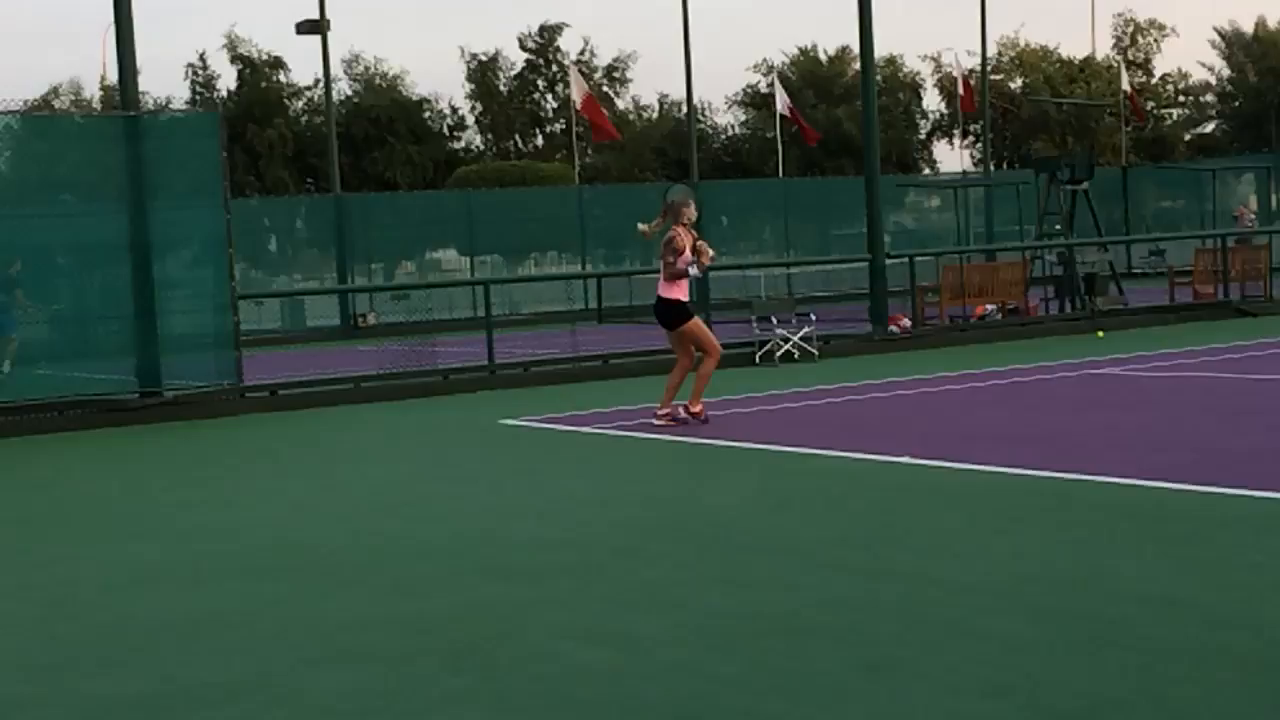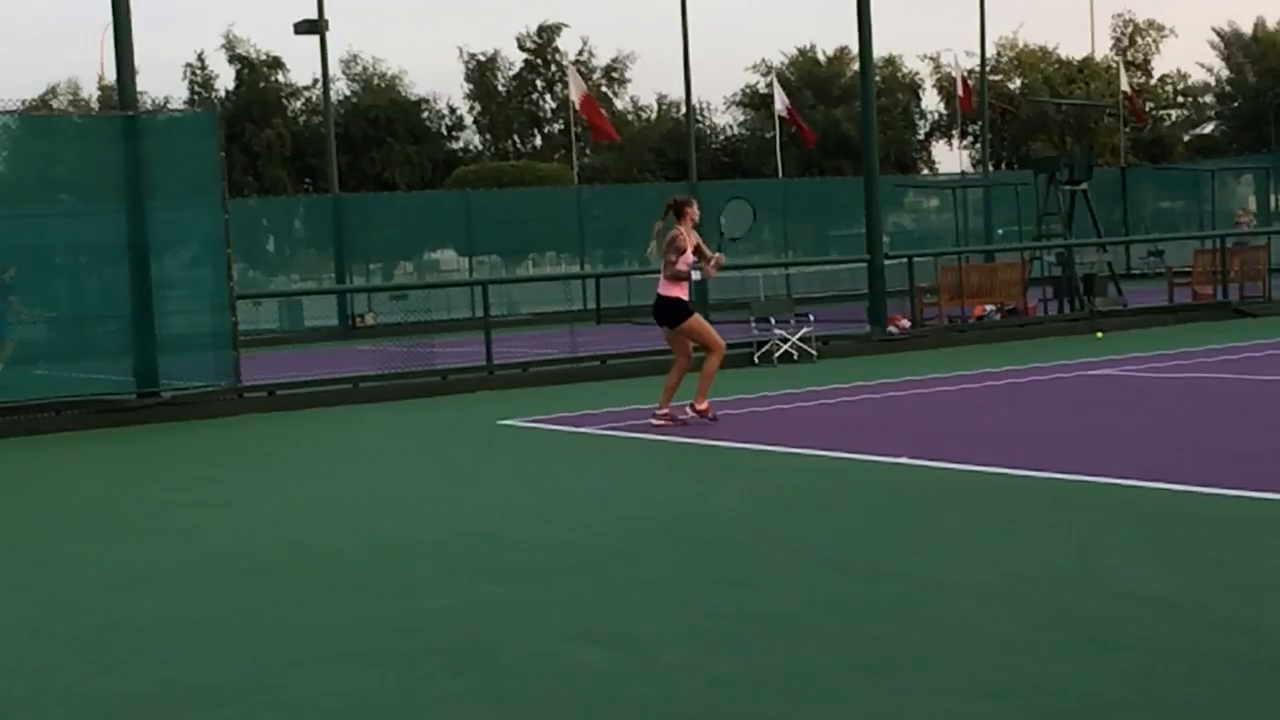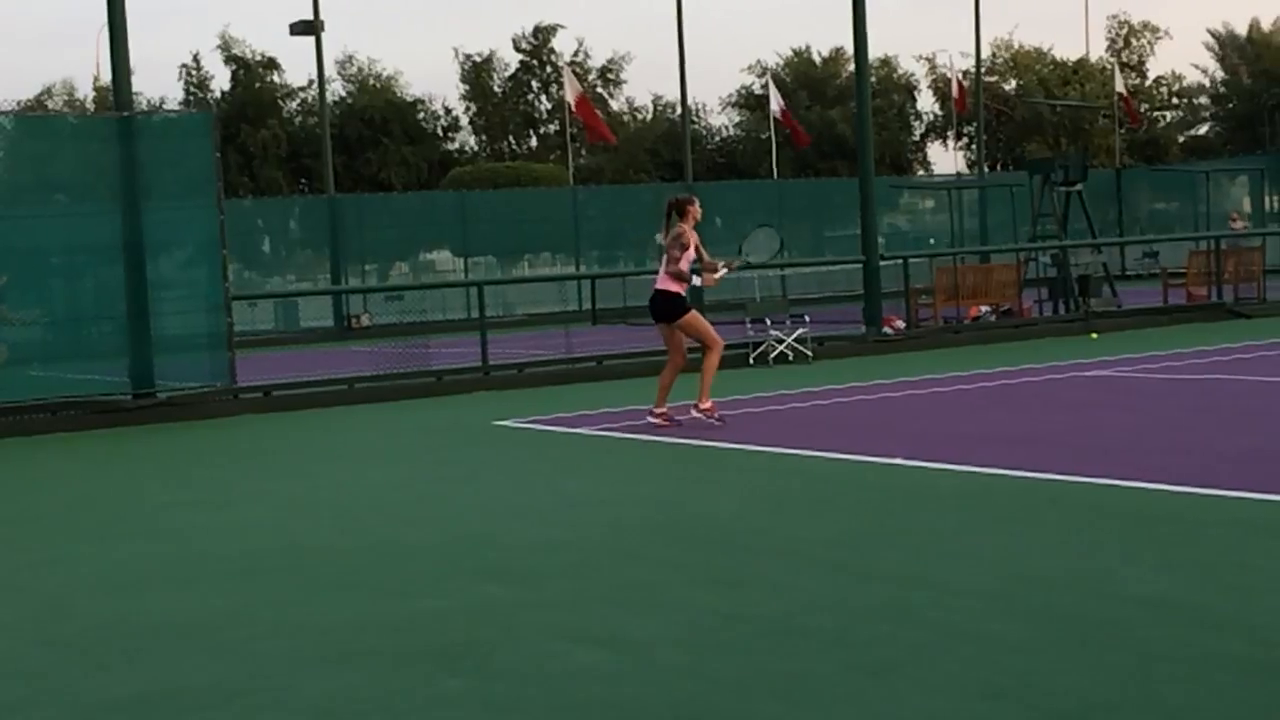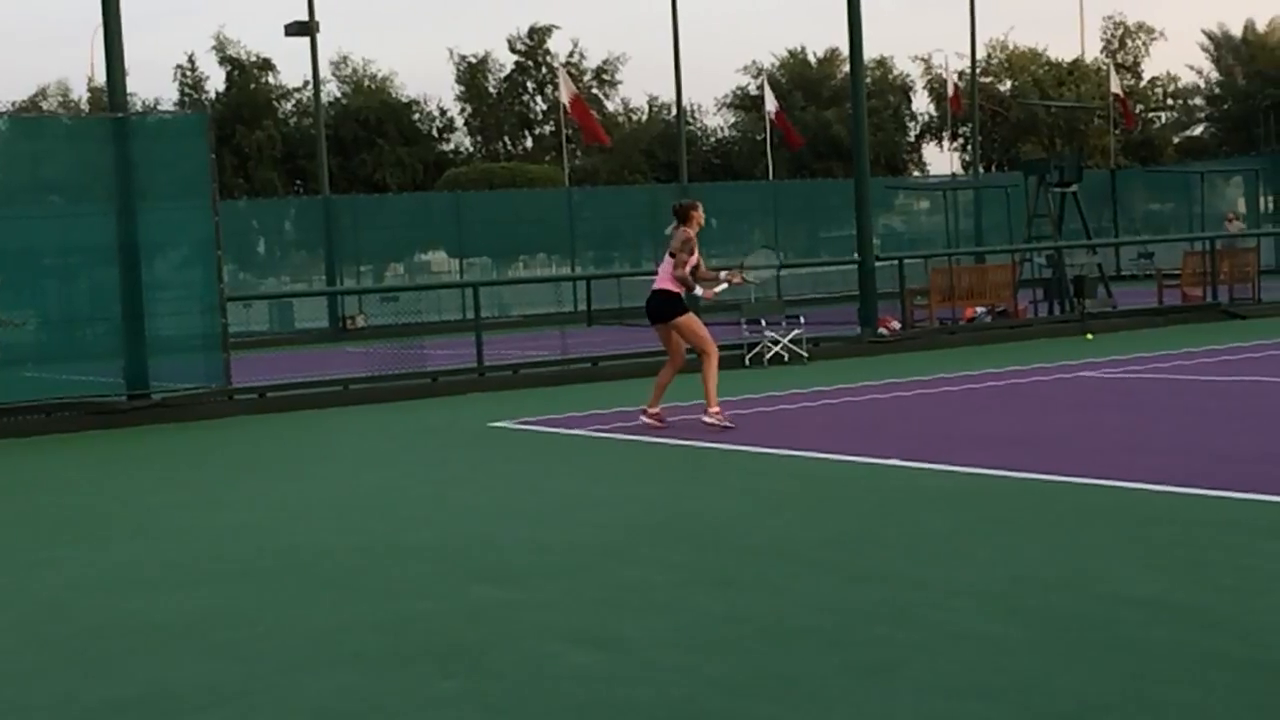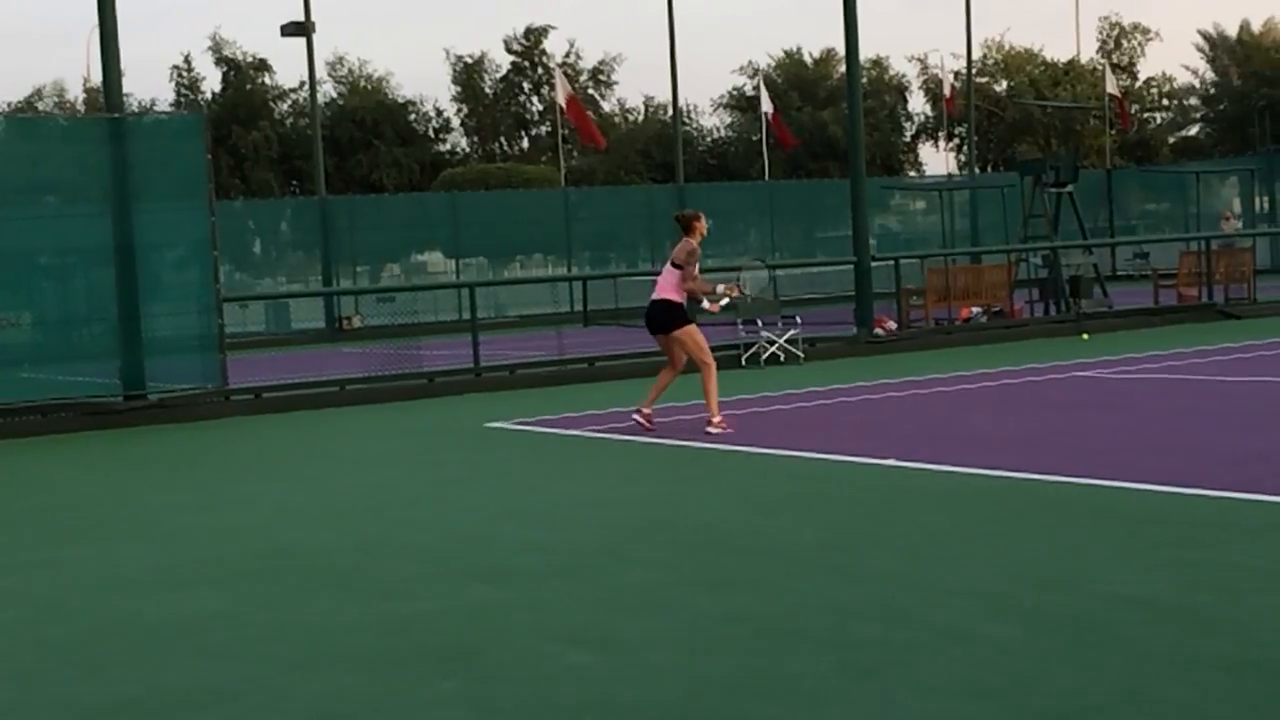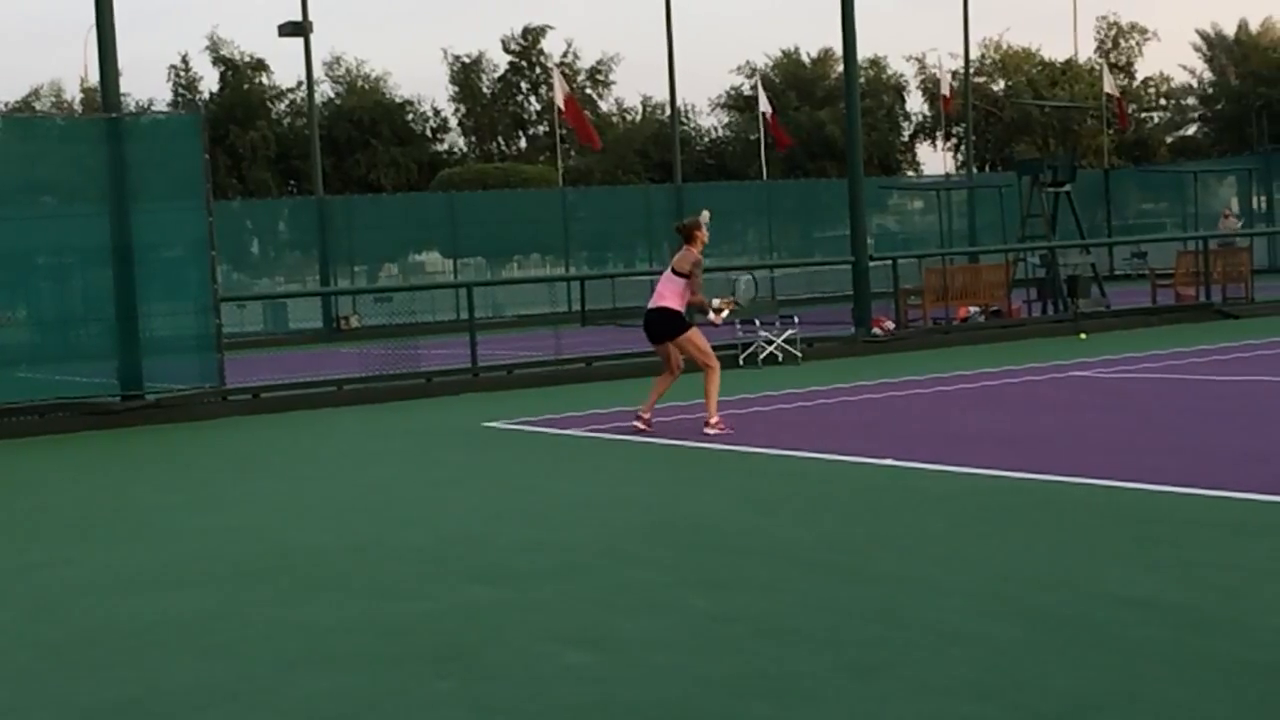
dt=0.3s
person 1, frame 1
left shoulder: (689, 234)
right shoulder: (674, 238)
left elbow: (707, 255)
right elbow: (668, 273)
left wrist: (703, 249)
right wrist: (695, 268)
left hip: (670, 305)
right hip: (672, 305)
left knee: (686, 359)
right knee: (714, 351)
left ankle: (663, 412)
right ankle: (693, 406)
person 1, frame 2
left shoulder: (692, 235)
right shoulder: (677, 237)
left elbow: (709, 259)
right elbow: (669, 273)
left wrist: (716, 260)
right wrist: (698, 274)
left hip: (669, 304)
right hip: (672, 304)
left knee: (683, 360)
right knee: (717, 347)
left ankle: (662, 412)
right ankle: (699, 404)
person 1, frame 3
left shoulder: (691, 235)
right shoulder: (681, 233)
left elbow: (706, 263)
right elbow: (671, 269)
left wrist: (723, 266)
right wrist: (698, 281)
left hip: (660, 301)
right hip: (670, 300)
left knee: (677, 358)
right knee: (715, 345)
left ankle: (658, 411)
right ankle: (704, 404)
person 1, frame 4
left shoulder: (686, 238)
right shoulder: (688, 238)
left elbow: (700, 273)
right elbow: (678, 273)
left wrist: (726, 276)
right wrist: (699, 292)
left hip: (657, 302)
right hip: (668, 300)
left knee: (677, 358)
right knee: (710, 351)
left ankle: (652, 410)
right ankle: (712, 410)
person 1, frame 5
left shoulder: (684, 247)
right shoulder: (691, 249)
left elbow: (694, 284)
right elbow: (688, 286)
left wrist: (721, 289)
right wrist: (706, 304)
left hip: (655, 311)
right hip: (670, 310)
left knee: (676, 364)
right knee: (708, 364)
left ankle: (644, 410)
right ankle: (715, 420)
person 1, frame 6
left shoulder: (682, 255)
right shoulder: (695, 259)
right elbow: (695, 297)
left wrist: (715, 303)
right wrist: (711, 314)
left hip: (652, 318)
right hip: (669, 317)
left knee: (674, 368)
right knee: (712, 365)
left ankle: (643, 415)
right ankle: (712, 421)
